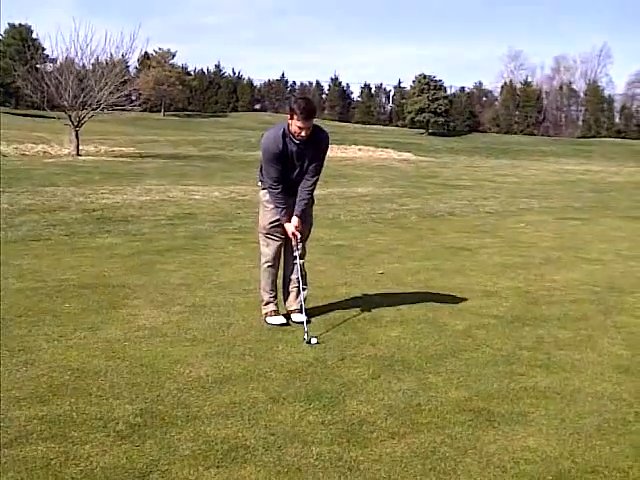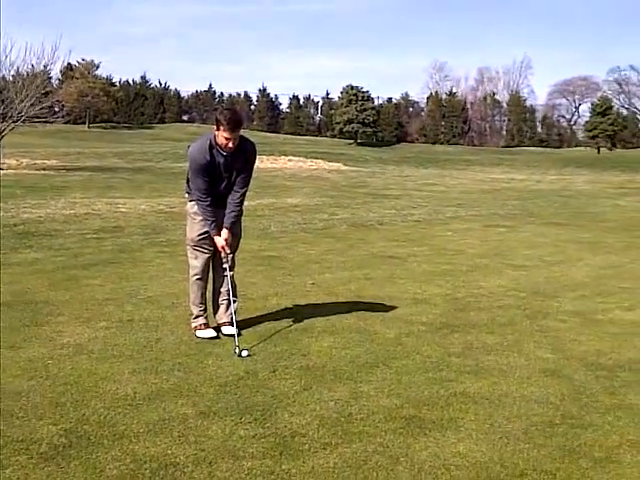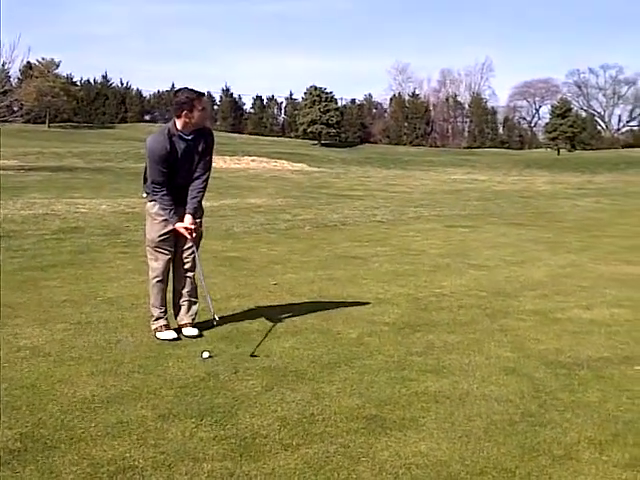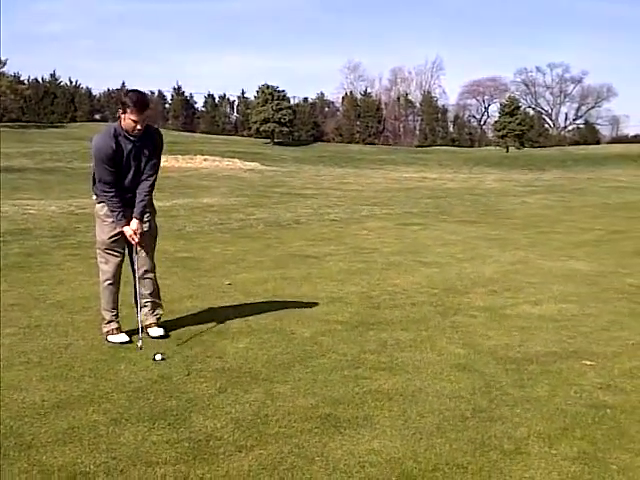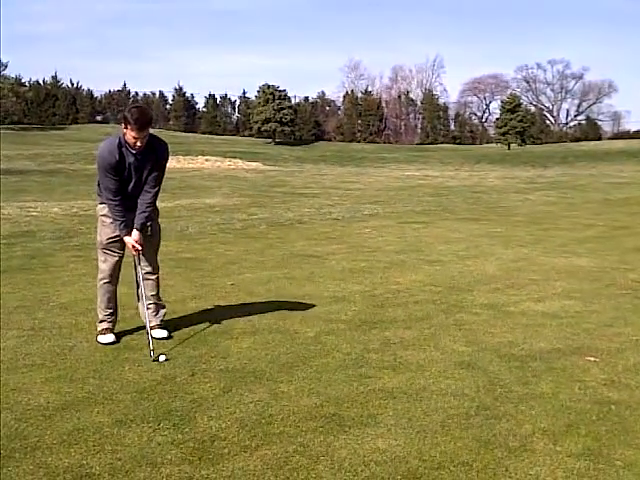
dt=1s
person 1, frame 1
left shoulder: (320, 138)
right shoulder: (272, 140)
left elbow: (310, 179)
right elbow: (274, 184)
left wrist: (297, 214)
right wrist: (285, 220)
left hip: (302, 195)
right hip: (273, 194)
left knee: (298, 252)
right knee: (271, 252)
left ankle: (294, 304)
right ankle: (269, 307)
person 1, frame 2
left shoulder: (247, 149)
right shoulder: (199, 151)
left elbow: (238, 191)
right elbow: (202, 196)
left wrist: (227, 227)
right wrist: (214, 232)
left hip: (230, 207)
right hip: (200, 206)
left knee: (227, 263)
right knee: (200, 264)
left ankle: (224, 317)
right ankle: (199, 319)
person 1, frame 3
left shoulder: (205, 136)
right shoulder: (158, 142)
left elbow: (200, 178)
right elbow: (159, 187)
left wrist: (190, 214)
right wrist: (174, 221)
left hip: (190, 206)
right hip: (161, 206)
left knee: (187, 265)
right knee: (160, 266)
left ankle: (186, 318)
right ankle: (159, 321)
person 1, frame 4
left shoulder: (154, 137)
right shoulder: (104, 142)
left elbow: (148, 180)
right elbow: (107, 187)
left wrist: (137, 217)
right wrist: (123, 223)
left hip: (141, 206)
right hip: (110, 208)
left knee: (146, 265)
right knee: (110, 268)
left ankle: (150, 318)
right ankle: (110, 324)
person 1, frame 5
left shoulder: (159, 149)
right shoulder: (108, 151)
left elbow: (150, 191)
right elbow: (112, 196)
left wrist: (138, 227)
right wrist: (124, 233)
left hip: (144, 210)
right hip: (112, 210)
left knee: (149, 266)
right knee: (108, 268)
left ankle: (154, 319)
right ankle: (105, 324)
